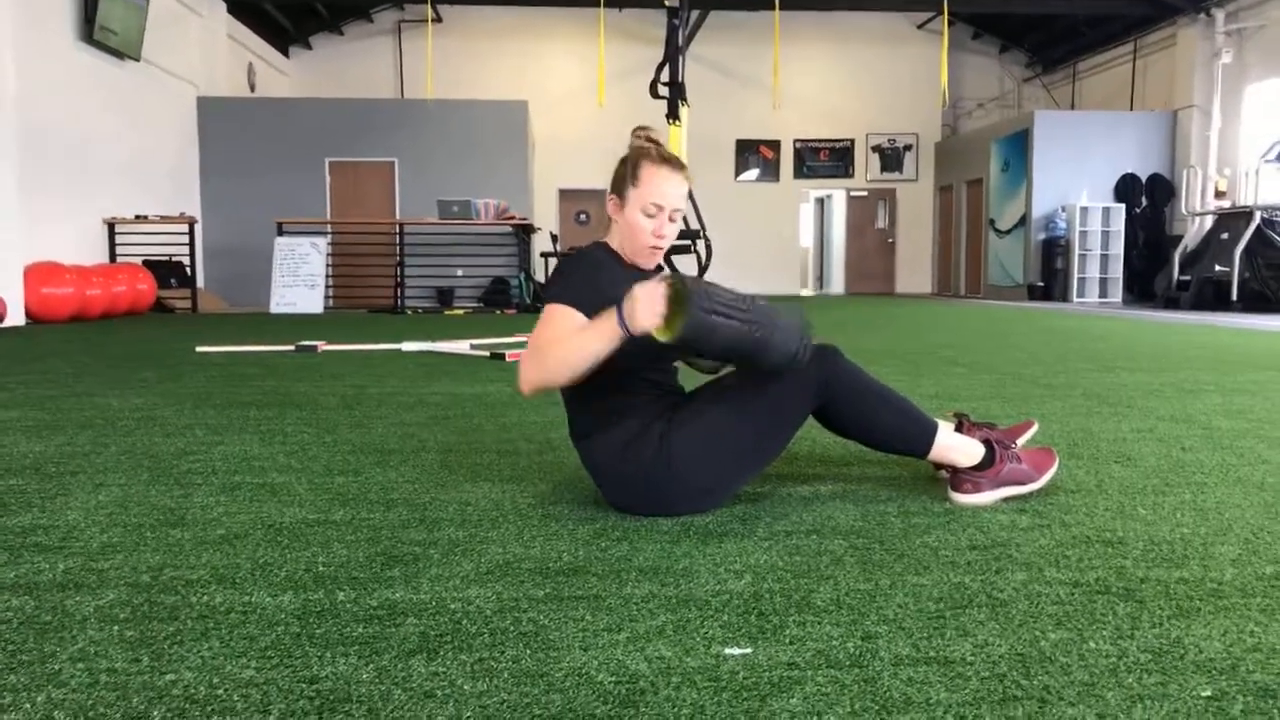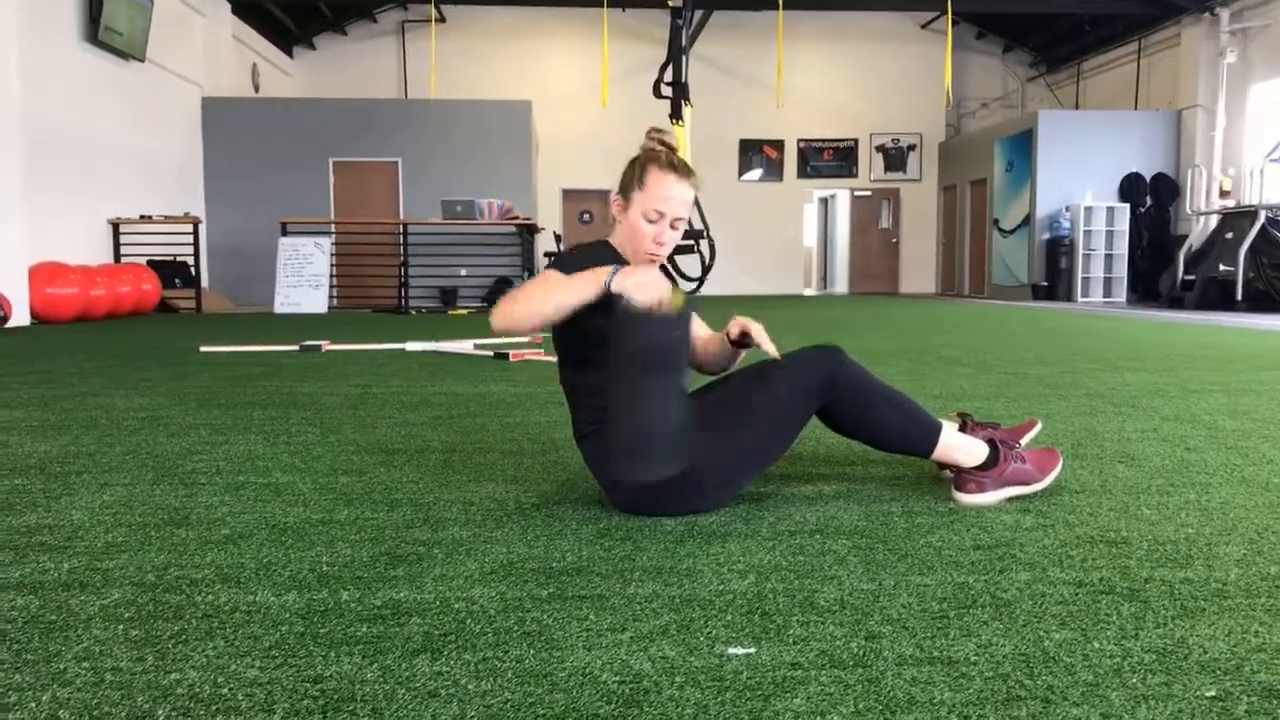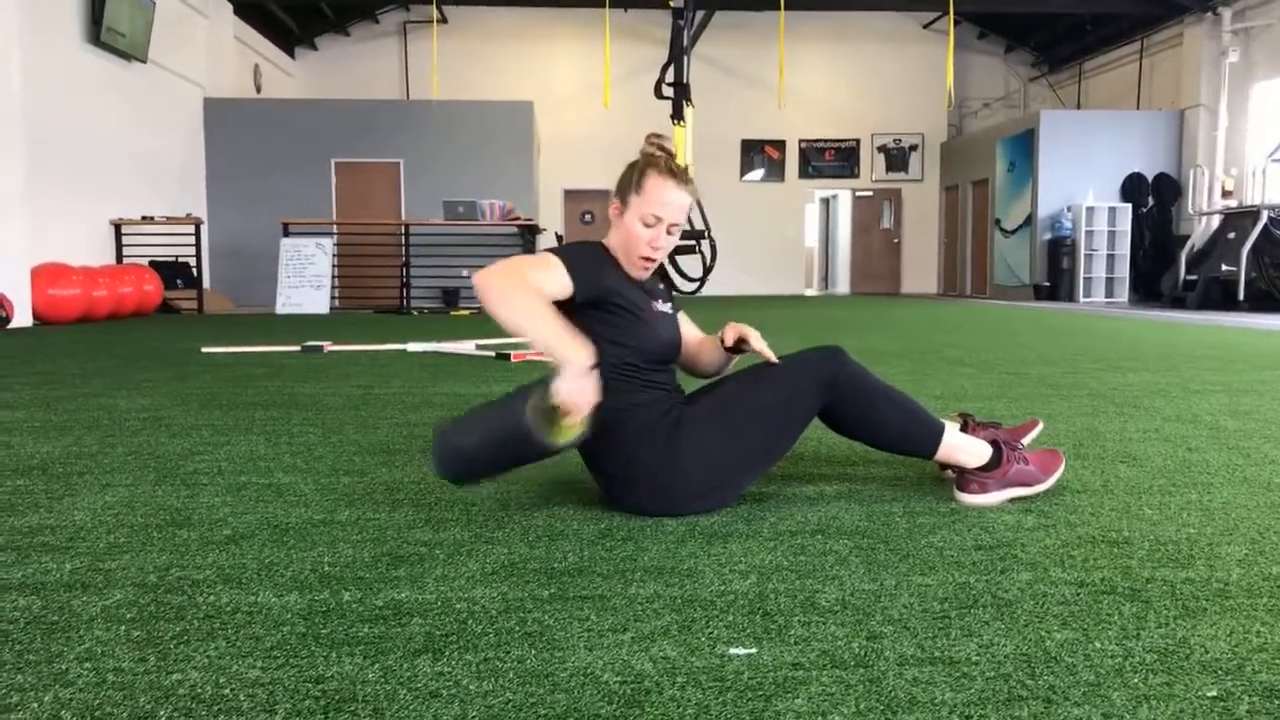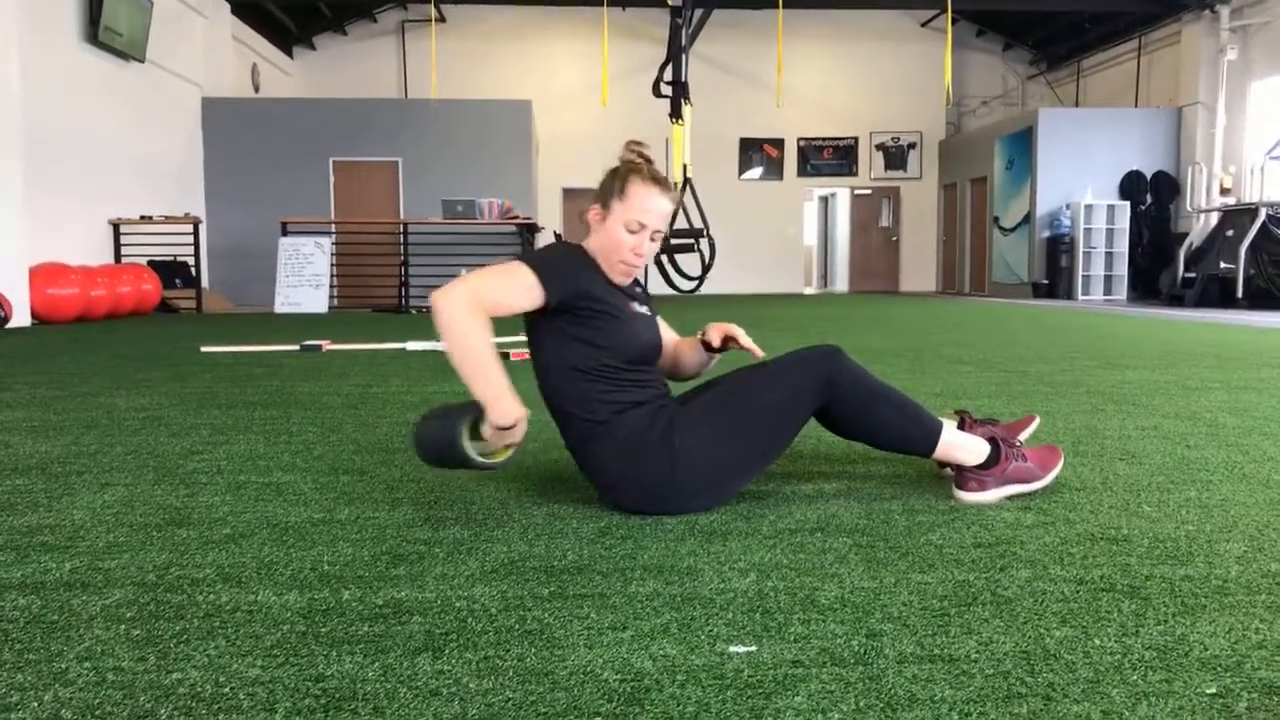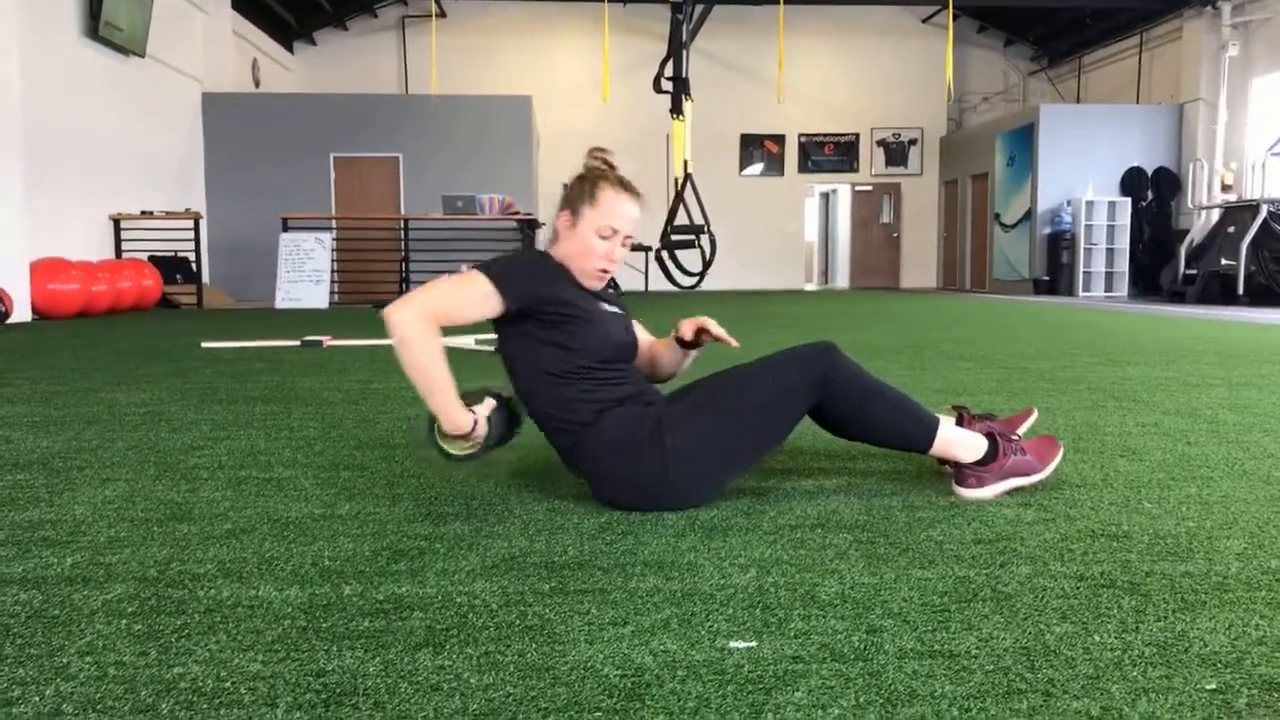
dt=0.2s
person 1, frame 1
left shoulder: (648, 274)
right shoulder: (588, 272)
right elbow: (533, 375)
right wrist: (623, 322)
left hip: (665, 440)
right hip: (646, 468)
left knee: (808, 369)
right knee: (820, 369)
left ankle: (959, 439)
right ankle: (974, 462)
person 1, frame 2
left shoulder: (656, 280)
right shoulder: (591, 266)
left elbow: (708, 359)
right elbow: (506, 316)
left wrist: (732, 337)
right wrist: (608, 278)
left hip: (668, 442)
right hip: (651, 473)
left knee: (815, 370)
right knee: (823, 370)
left ankle: (961, 438)
right ankle: (980, 462)
person 1, frame 3
left shoulder: (649, 284)
right shoulder: (585, 266)
left elbow: (700, 362)
right elbow: (493, 282)
left wrist: (727, 342)
right wrist: (574, 358)
left hip: (668, 443)
right hip: (650, 470)
left knee: (821, 373)
right knee: (827, 370)
left ankle: (964, 440)
right ankle: (983, 464)
person 1, frame 4
left shoulder: (623, 287)
right shoulder: (564, 269)
left elbow: (676, 363)
right elbow: (453, 301)
left wrist: (708, 341)
right wrist: (503, 410)
left hip: (659, 440)
right hip: (649, 466)
left knee: (815, 376)
right knee: (823, 369)
left ankle: (962, 437)
right ankle: (980, 460)
person 1, frame 5
left shoulder: (591, 292)
right shoulder: (530, 275)
left elbow: (650, 365)
right elbow: (407, 313)
left wrist: (683, 339)
right wrist: (455, 418)
left hip: (647, 439)
right hip: (643, 461)
left knee: (812, 372)
right knee: (819, 367)
left ankle: (958, 433)
right ankle: (977, 458)
